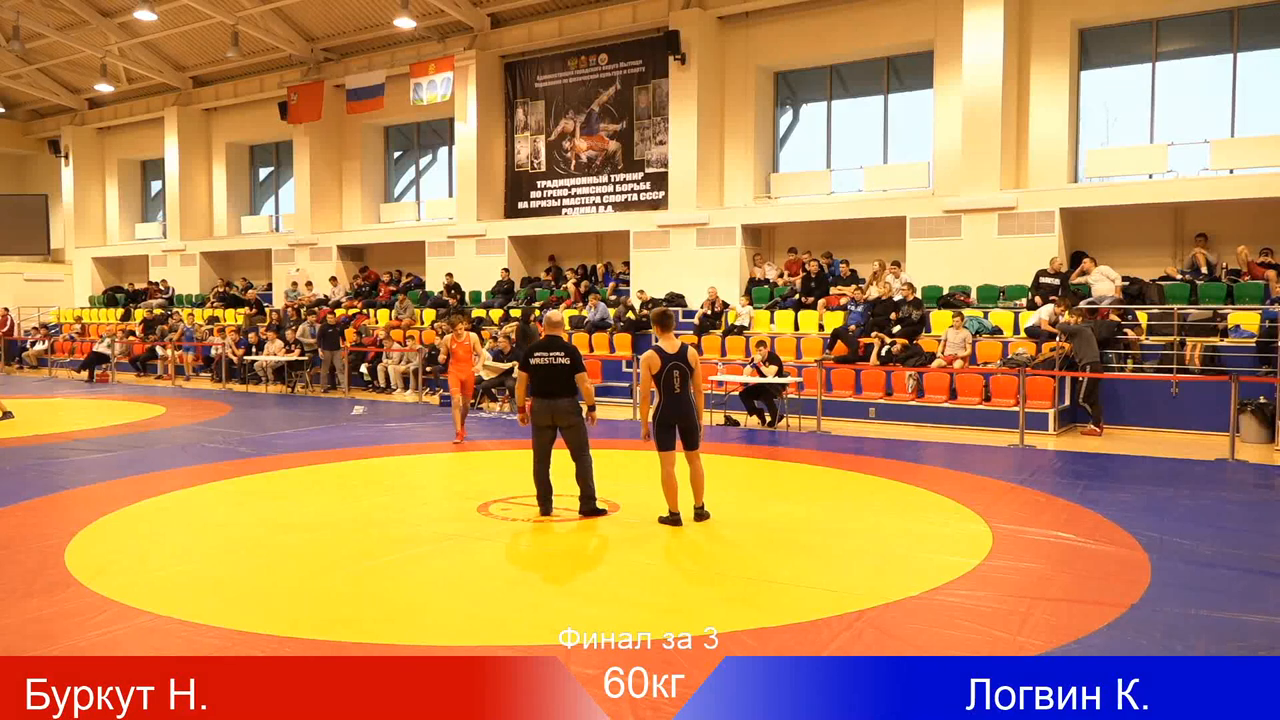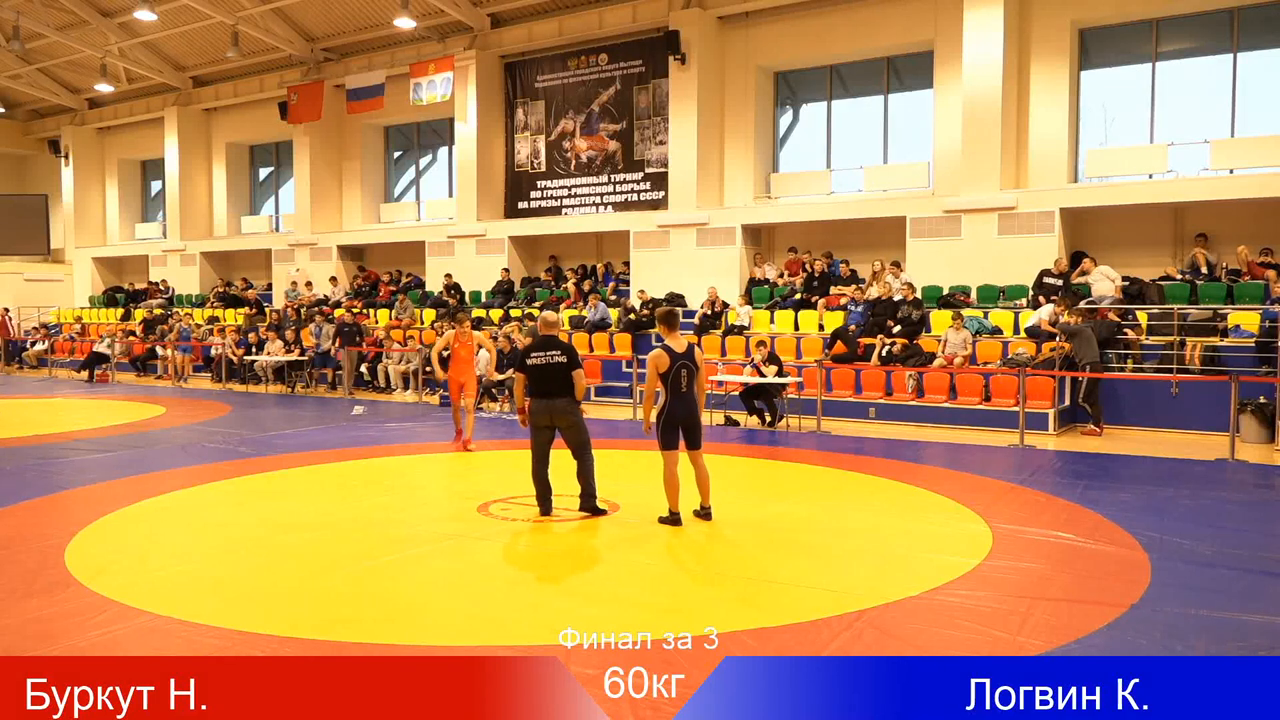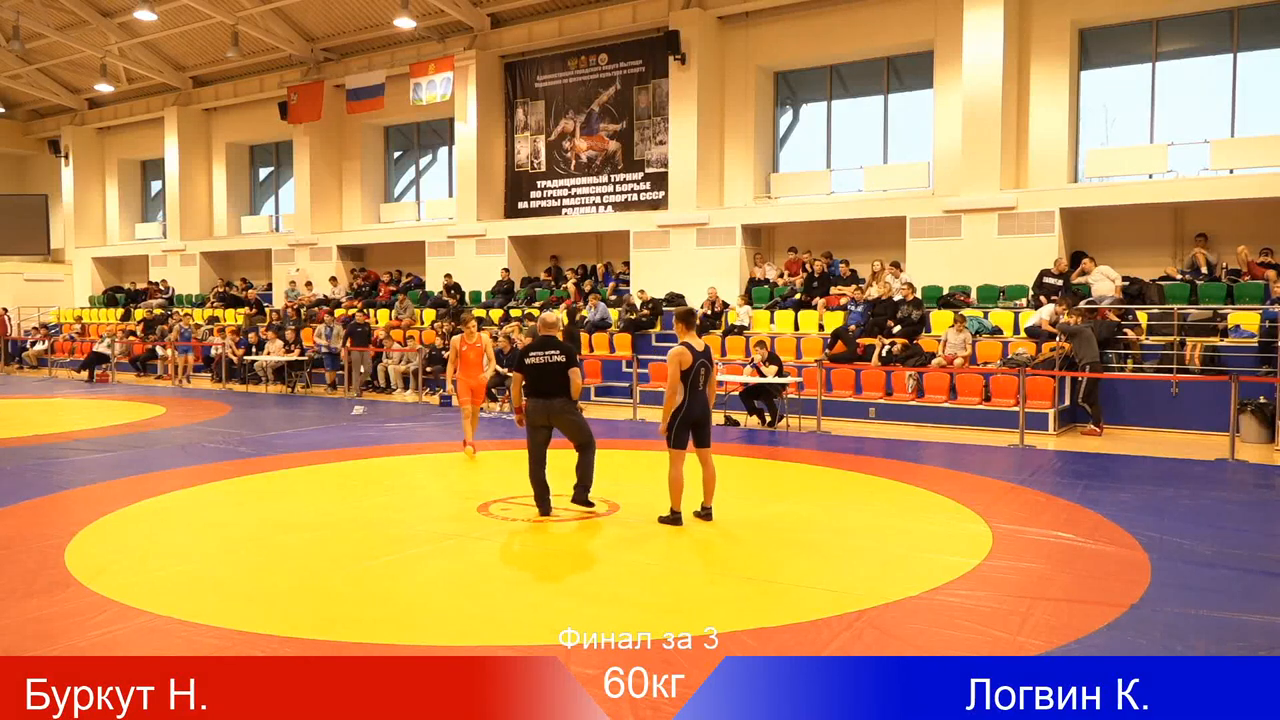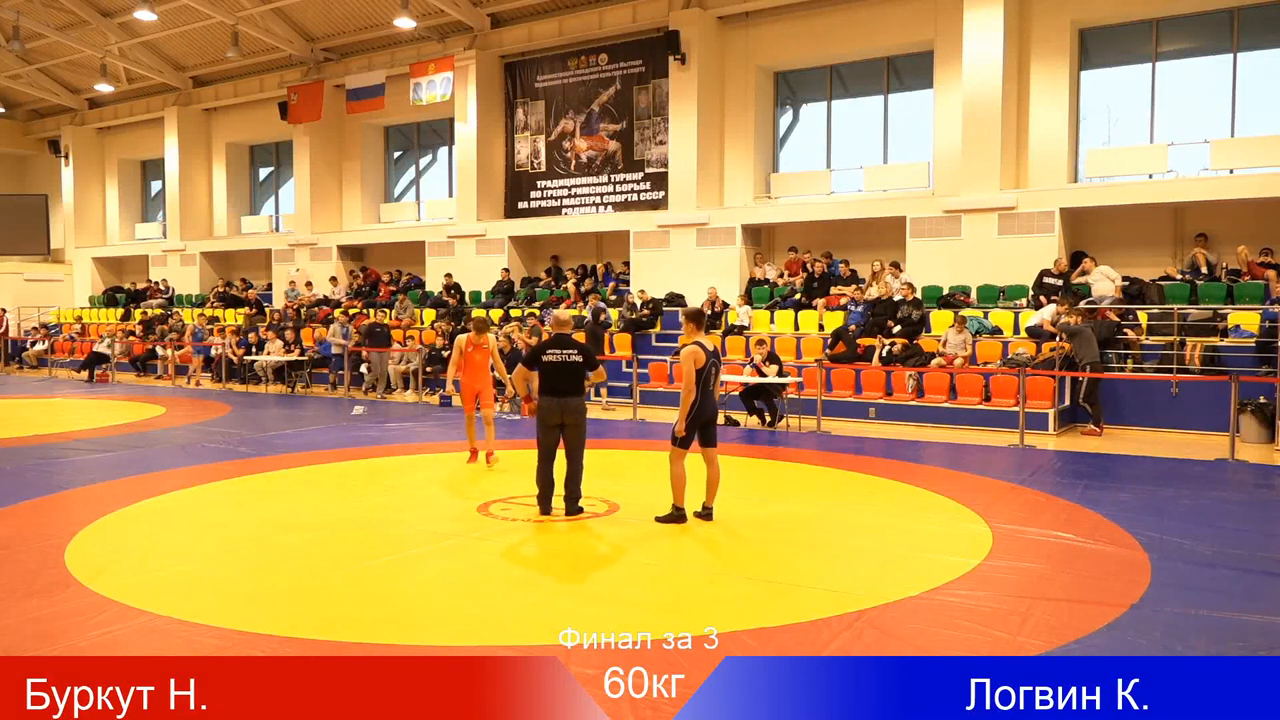
dt=0.5s
person 1, frame 1
left shoulder: (649, 356)
right shoulder: (690, 352)
left elbow: (645, 395)
right elbow: (698, 389)
left wrist: (644, 425)
right wrist: (699, 418)
left hip: (663, 412)
right hip: (687, 410)
left knee: (667, 465)
right knee: (694, 460)
left ankle: (674, 514)
right ankle: (699, 509)
person 1, frame 2
left shoulder: (656, 355)
right shoulder: (696, 351)
left elbow: (650, 393)
right elbow: (702, 388)
left wrist: (646, 419)
right wrist: (699, 414)
left hip: (669, 411)
right hip: (691, 410)
left knee: (670, 464)
right knee: (698, 460)
left ankle: (674, 514)
right ankle: (705, 508)
person 1, frame 3
left shoulder: (677, 352)
right shoulder: (707, 349)
left elbow: (671, 390)
left wrist: (664, 420)
left hip: (683, 409)
right hip: (703, 409)
left knee: (676, 462)
right knee: (706, 459)
left ankle: (675, 513)
right ankle: (706, 508)
person 1, frame 4
left shoulder: (690, 351)
right shoulder: (715, 349)
left elbow: (688, 388)
left wrist: (681, 420)
left hip: (695, 408)
right hip: (711, 408)
left knee: (676, 458)
right knee: (711, 459)
left ankle: (678, 510)
right ankle: (707, 509)
person 2, frame 1
left shoulder: (531, 350)
right shoulder: (570, 350)
left elbow: (521, 383)
right elbow: (584, 384)
left wrist: (521, 409)
right wrist: (591, 407)
left hip: (540, 407)
right hip: (567, 406)
left knee: (541, 459)
right knee: (582, 455)
left ankle: (545, 505)
right ankle: (587, 504)
person 2, frame 2
left shoulder: (528, 351)
right shoulder: (567, 349)
left elbow: (518, 385)
right elbow: (580, 381)
left wrist: (521, 410)
right wrist: (577, 402)
left hip: (538, 407)
right hip: (565, 405)
left knee: (539, 459)
right knee: (583, 453)
left ankle: (544, 506)
right ankle: (588, 501)
person 2, frame 3
left shoulder: (526, 351)
right shoulder: (565, 349)
left elbow: (515, 385)
right elbow: (576, 380)
left wrist: (518, 410)
right wrist: (573, 401)
left hip: (535, 406)
right hip: (562, 405)
left knee: (537, 459)
right knee: (587, 445)
left ankle: (543, 505)
right ankle: (581, 492)
person 2, frame 4
left shoulder: (541, 348)
right shoulder: (582, 348)
left elbow: (517, 376)
right elbow: (601, 375)
left wrist: (527, 399)
right wrist: (588, 379)
left hip: (547, 405)
right hip: (574, 405)
left knee: (545, 458)
right knee: (574, 458)
left ankle: (544, 504)
right ankle: (572, 504)
